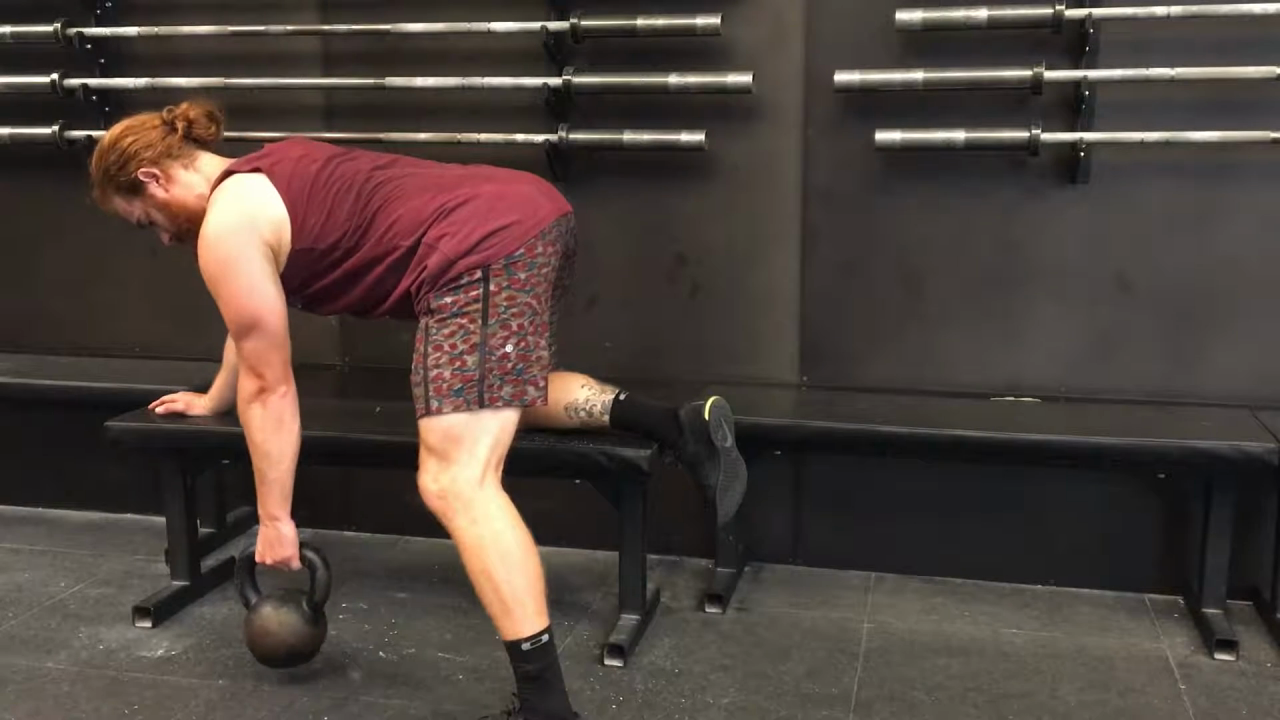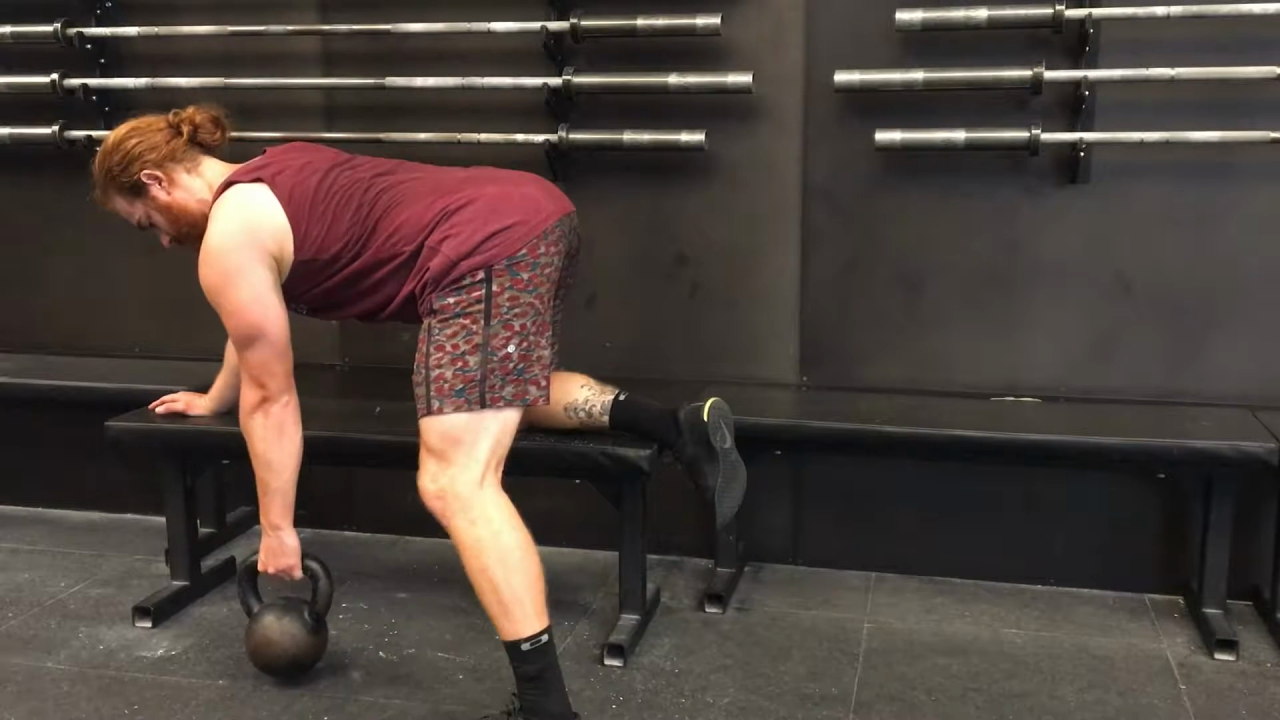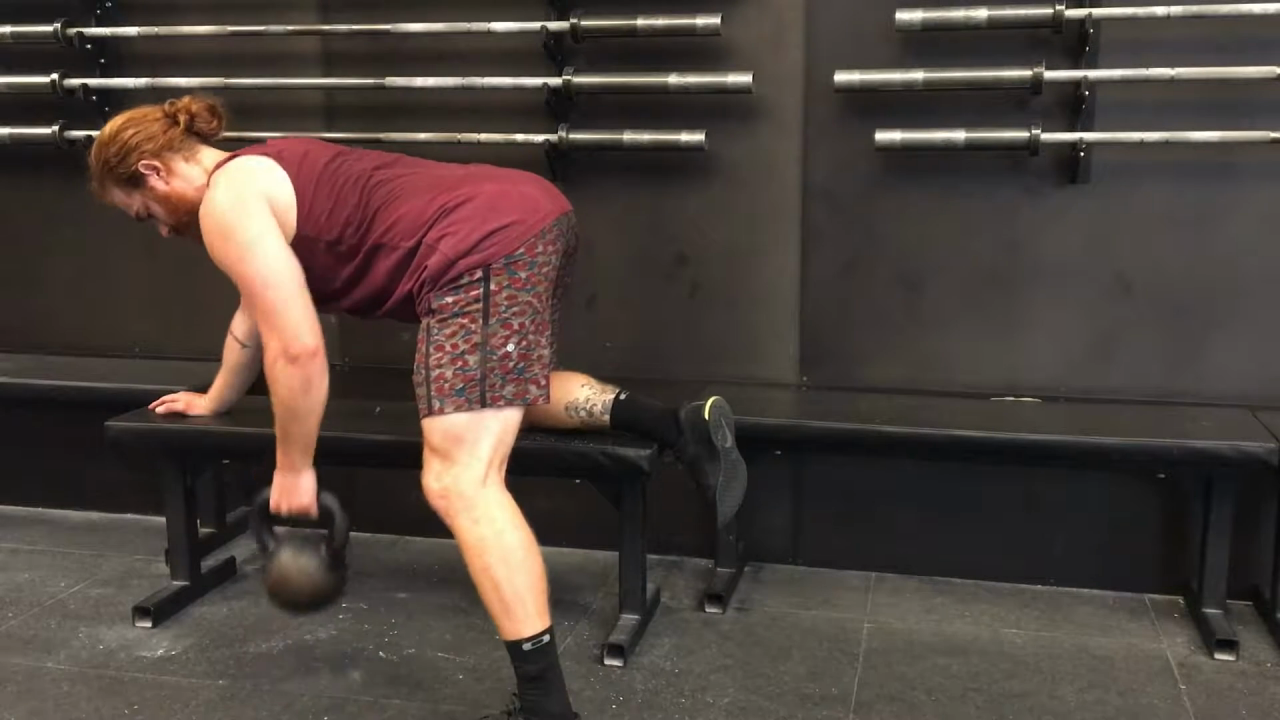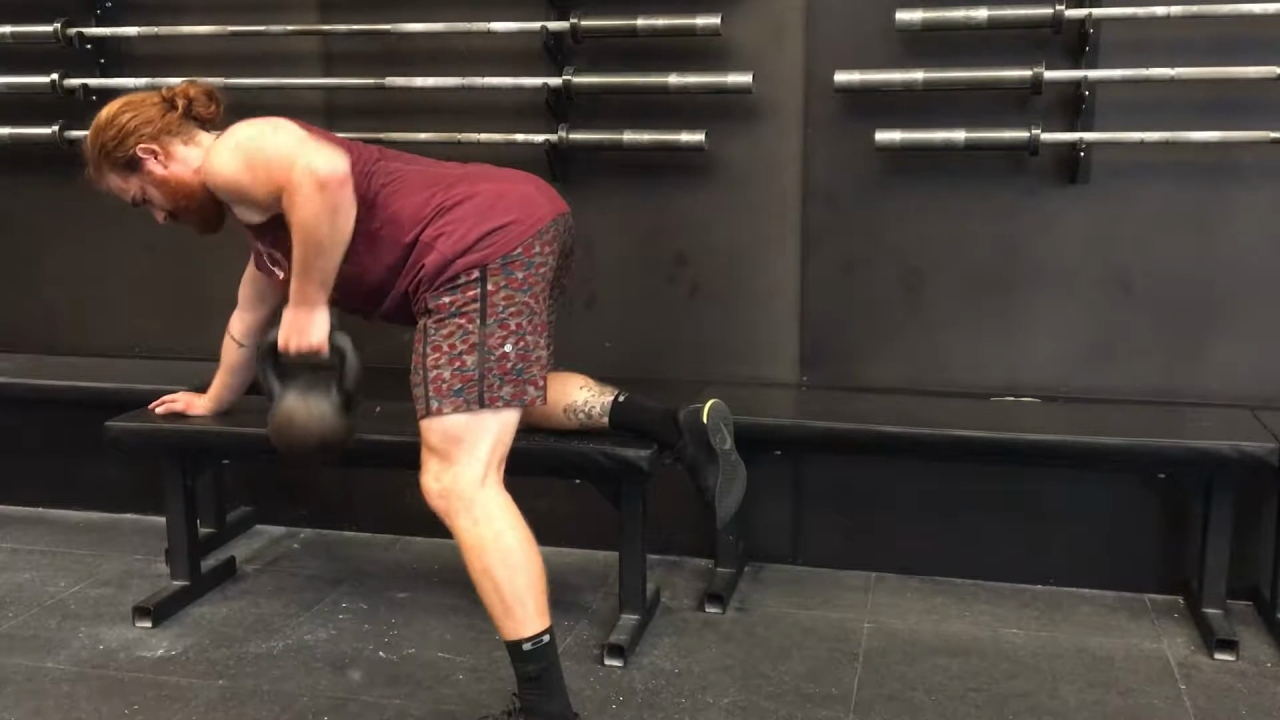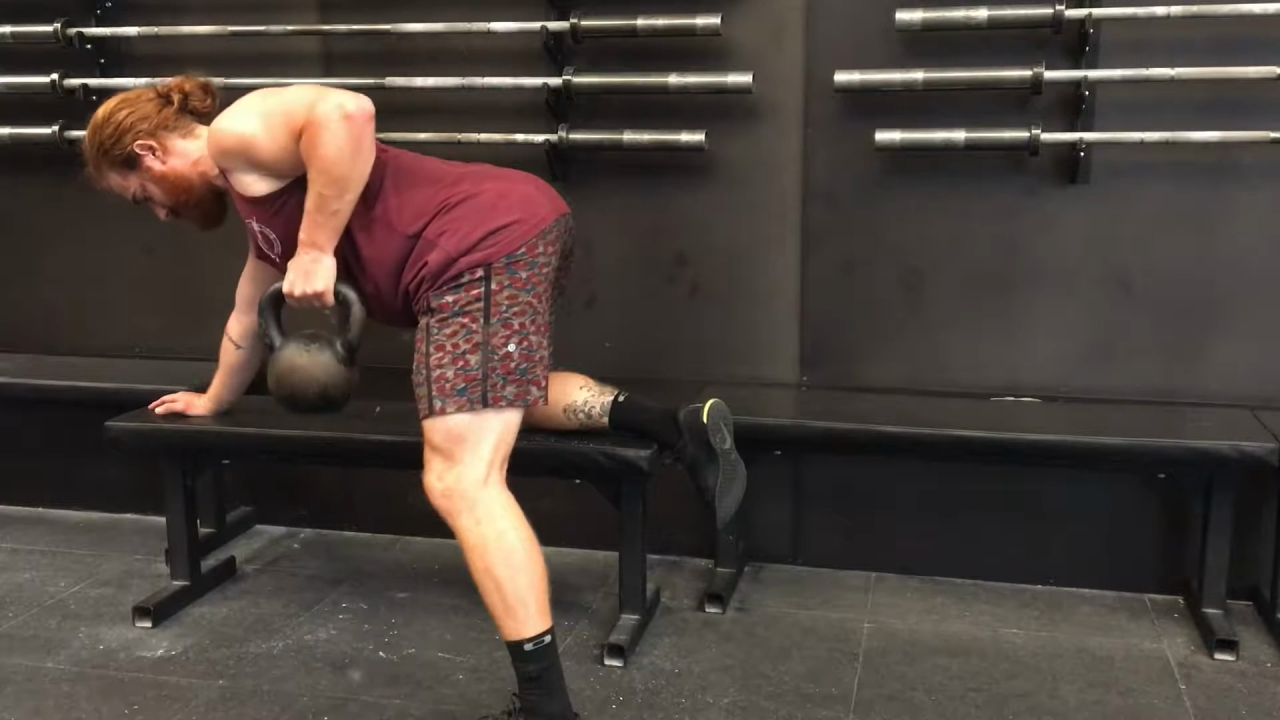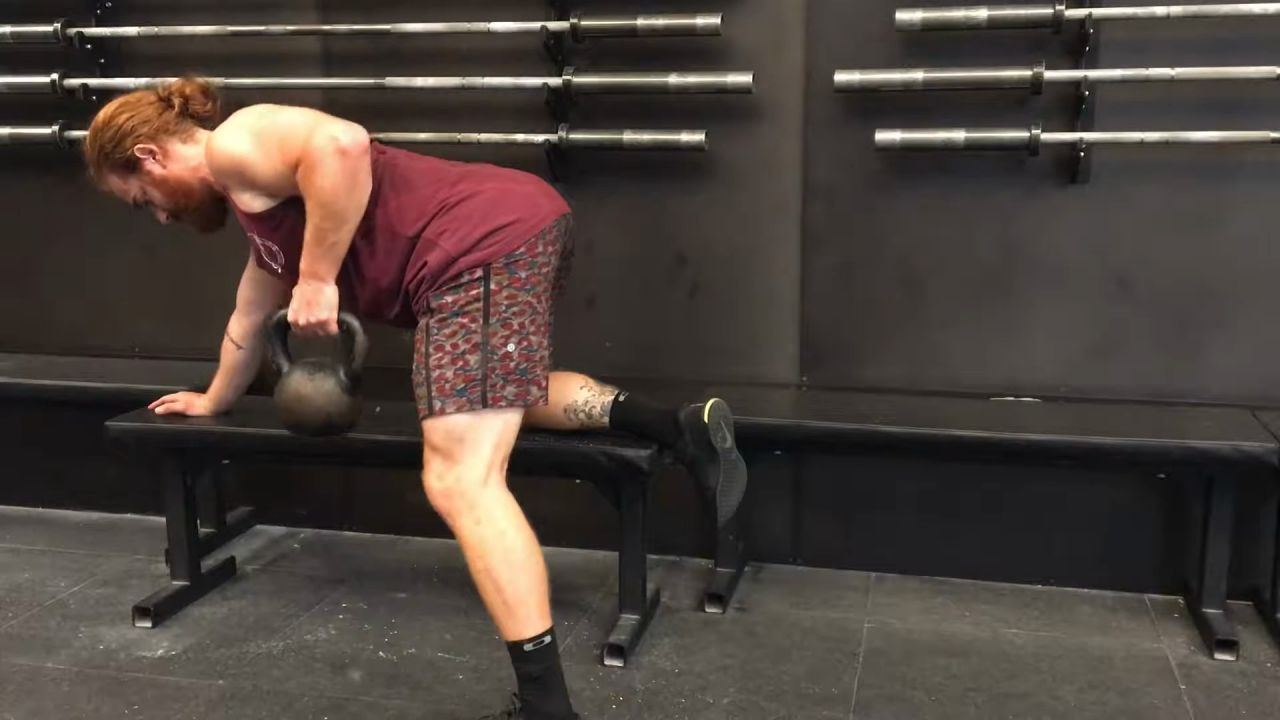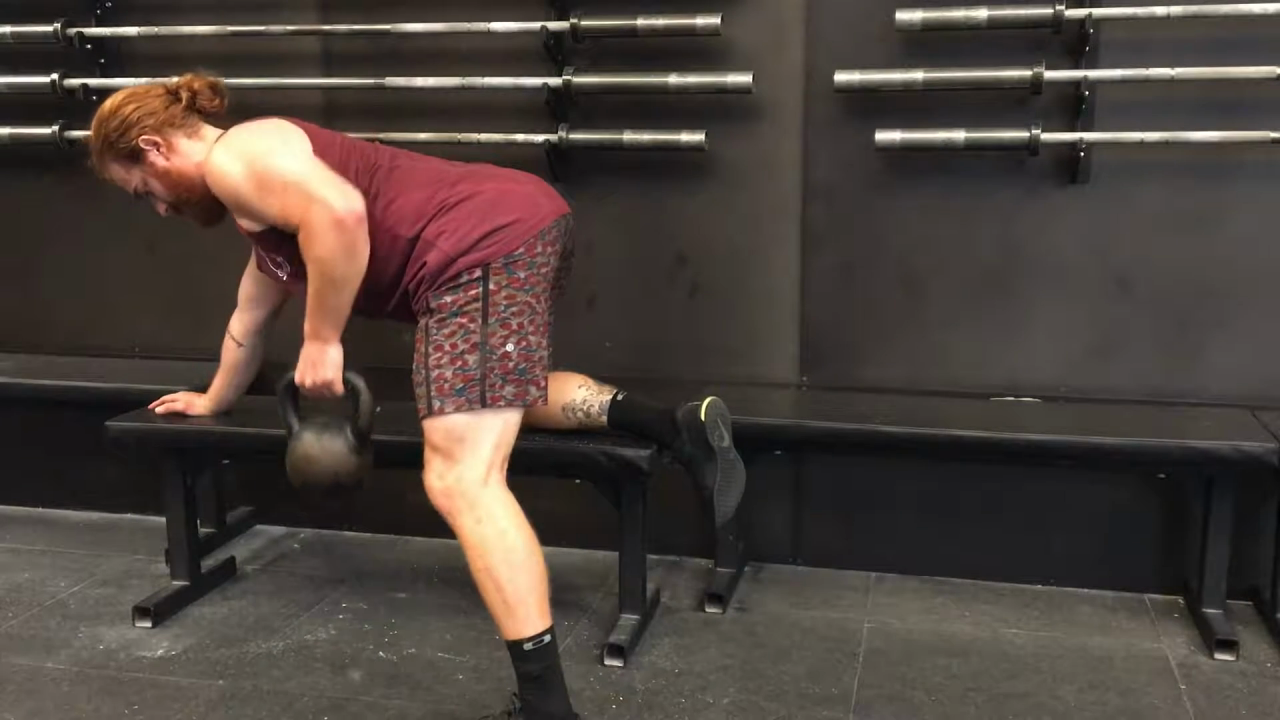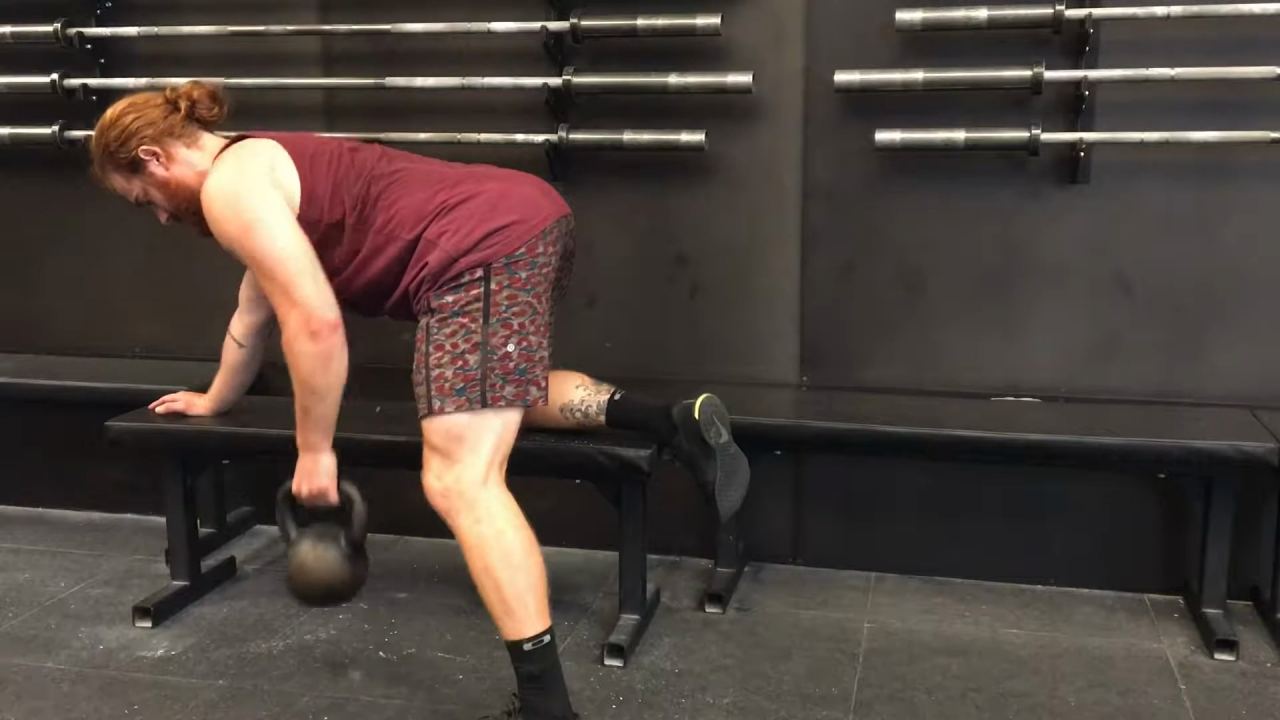
dt=0.3s
person 1, frame 1
left shoulder: (228, 227)
right shoulder: (264, 178)
left elbow: (269, 386)
right elbow: (255, 332)
left wrist: (275, 522)
right wrist: (212, 401)
left hip: (483, 249)
right hip: (529, 209)
left knee: (457, 484)
right knee: (497, 391)
right ankle: (682, 426)
person 1, frame 2
left shoulder: (229, 237)
right shoulder: (269, 180)
left elbow: (271, 396)
right elbow: (258, 330)
left wrist: (277, 530)
right wrist: (212, 400)
left hip: (486, 250)
right hip: (532, 211)
left knee: (455, 485)
right knee: (499, 394)
right ankle: (681, 426)
person 1, frame 3
left shoulder: (227, 202)
right shoulder: (263, 173)
left elbow: (297, 349)
right elbow: (259, 314)
left wrist: (293, 470)
right wrist: (214, 399)
left hip: (485, 249)
right hip: (529, 211)
left knee: (460, 485)
right knee: (500, 392)
right ankle: (683, 426)
person 1, frame 4
left shoulder: (234, 155)
right shoulder: (259, 186)
left elbow: (325, 176)
right elbow: (253, 313)
left wrist: (310, 306)
right wrist: (214, 399)
left hip: (481, 246)
right hip: (523, 216)
left knee: (459, 485)
right knee: (497, 393)
right ankle: (681, 428)
person 1, frame 5
left shoulder: (237, 135)
right shoulder: (256, 187)
left elbow: (347, 112)
right elbow: (250, 313)
left wrist: (316, 249)
right wrist: (213, 400)
left hip: (484, 244)
right hip: (522, 218)
left knee: (462, 484)
right knee: (498, 392)
right ankle: (681, 428)
person 1, frame 6
left shoulder: (236, 145)
right shoulder: (257, 188)
left elbow: (342, 146)
right elbow: (251, 315)
left wrist: (318, 278)
right wrist: (214, 400)
left hip: (485, 244)
right hip: (523, 217)
left knee: (461, 484)
right knee: (498, 394)
right ankle: (682, 427)
person 1, frame 7
left shoulder: (232, 160)
right shoulder: (261, 178)
left elbow: (340, 214)
right elbow: (252, 313)
left wrist: (321, 342)
right wrist: (213, 400)
left hip: (483, 245)
right hip: (523, 215)
left knee: (461, 483)
right knee: (503, 392)
right ankle: (678, 427)
person 1, frame 8
left shoulder: (229, 186)
right shoulder: (264, 167)
left elbow: (314, 327)
right elbow: (257, 310)
left wrist: (315, 453)
right wrist: (214, 400)
left hip: (482, 247)
right hip: (525, 214)
left knee: (460, 485)
right knee: (498, 393)
right ankle: (677, 423)
